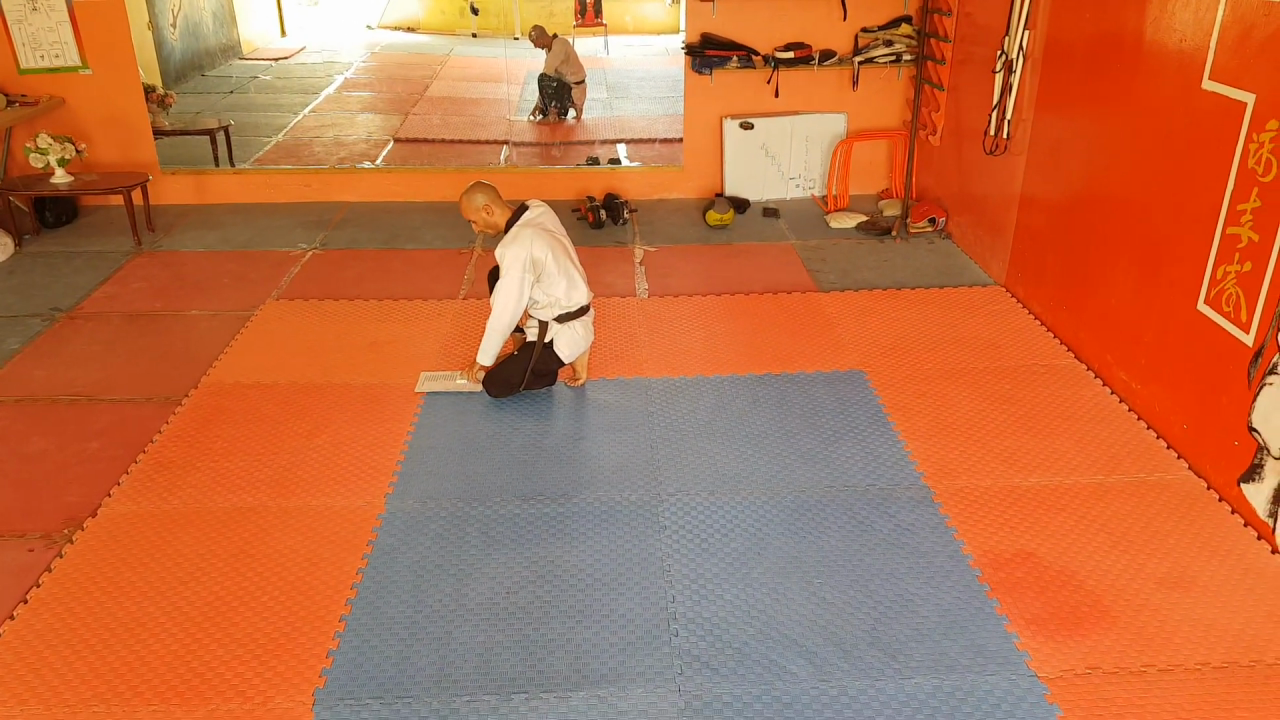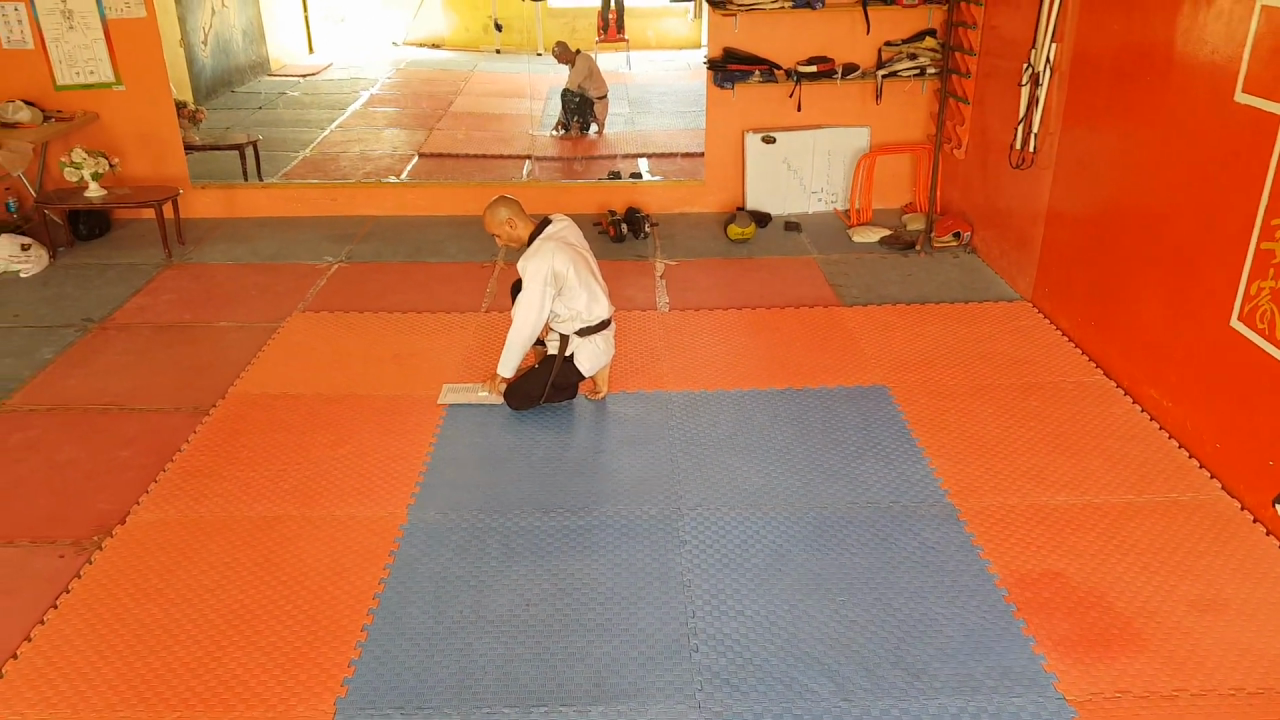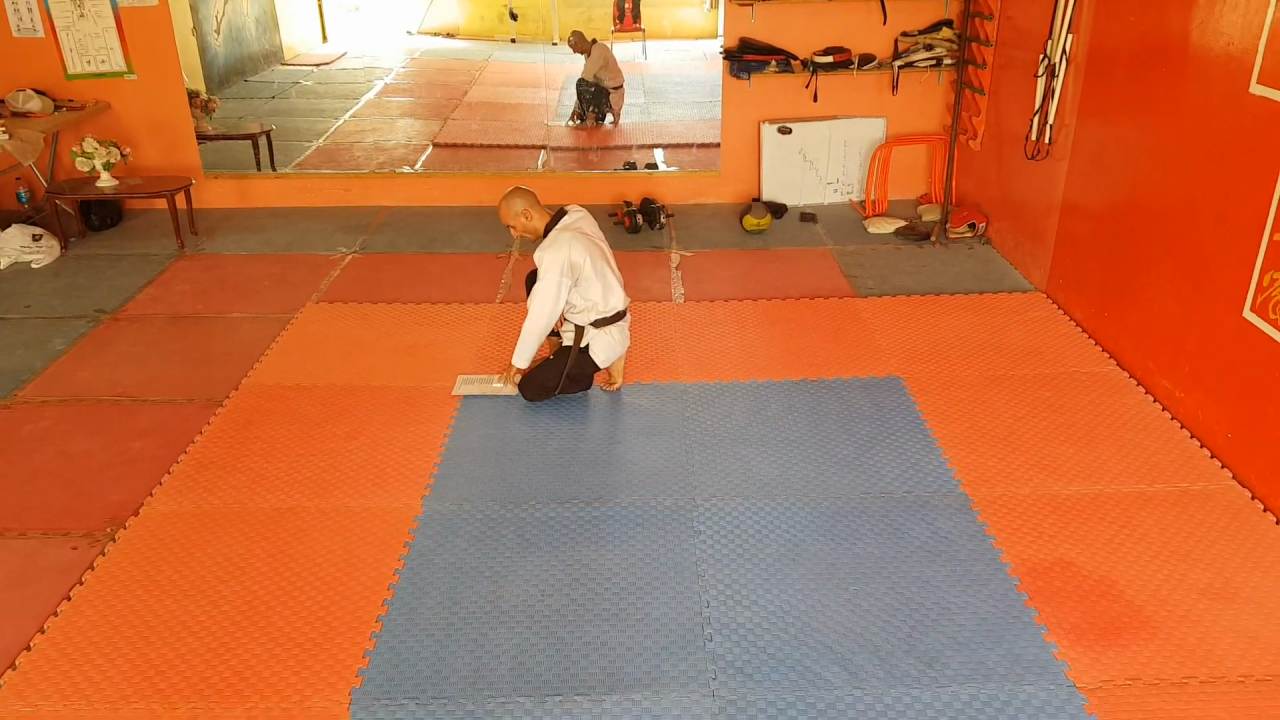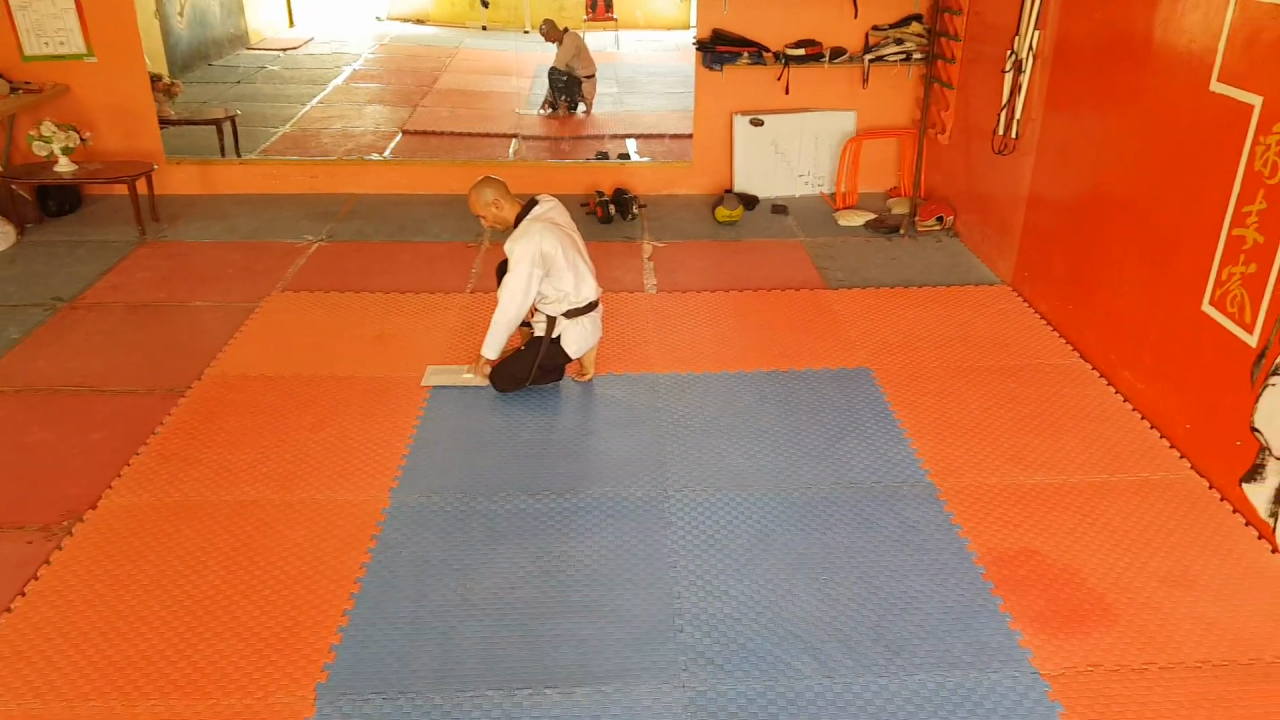
dt=0.5s
person 1, frame 1
left shoulder: (517, 248)
right shoulder: (538, 209)
left elbow: (504, 314)
left wrist: (482, 360)
right wrist: (519, 300)
left hip: (564, 332)
right hip: (568, 305)
left knee: (494, 385)
right knee: (498, 277)
left ankle: (569, 354)
right ankle: (522, 349)
person 1, frame 2
left shoulder: (539, 260)
right shoulder: (561, 223)
left elbow: (524, 327)
left wrist: (503, 372)
right wrist: (542, 313)
left hip: (585, 347)
right hip: (590, 318)
left knee: (515, 398)
right knee: (521, 290)
left ankle: (590, 368)
right ankle: (544, 363)
person 1, frame 3
left shoulder: (556, 251)
right shoulder: (577, 214)
left elbow: (540, 317)
left wrist: (517, 363)
right wrist: (555, 304)
left hip: (600, 338)
right hip: (605, 310)
left knee: (530, 389)
right knee: (535, 281)
left ankle: (606, 358)
right ankle: (559, 354)
person 1, frame 4
left shoulder: (527, 242)
right shoulder: (548, 204)
left elbow: (510, 308)
left wrist: (487, 354)
right wrist: (526, 296)
left hip: (572, 328)
right hip: (578, 300)
left knee: (501, 380)
right knee: (506, 272)
left ankle: (578, 350)
right ankle: (531, 344)
